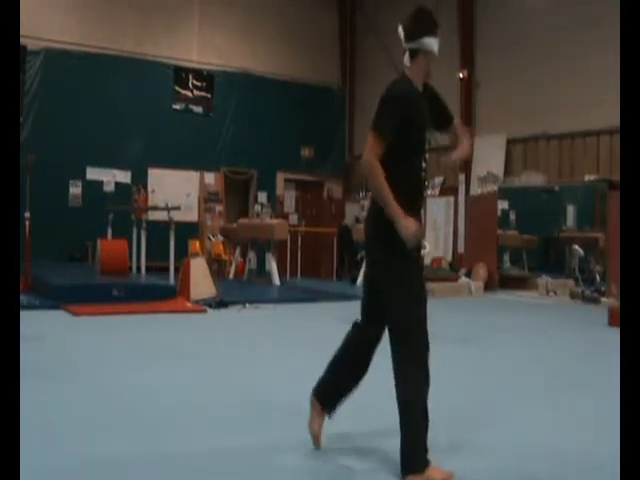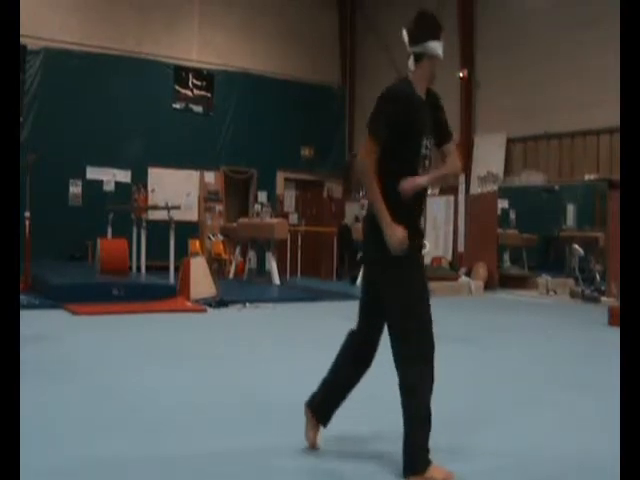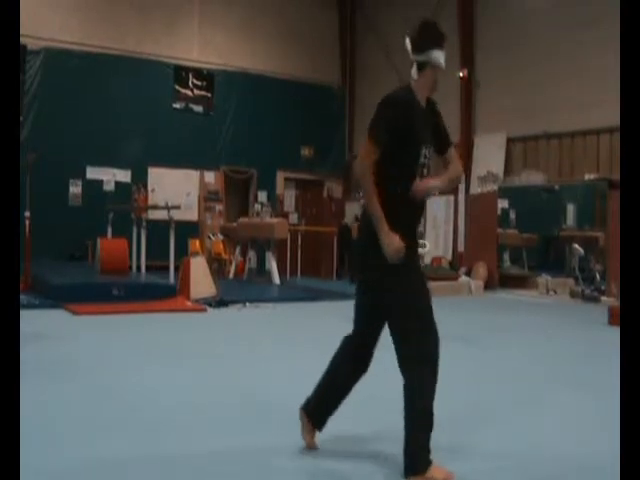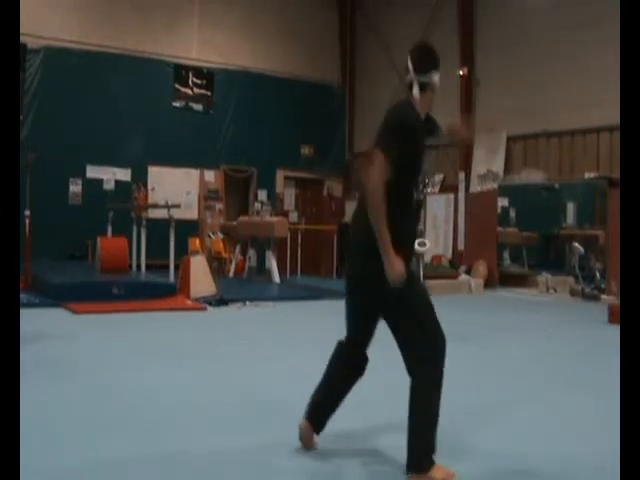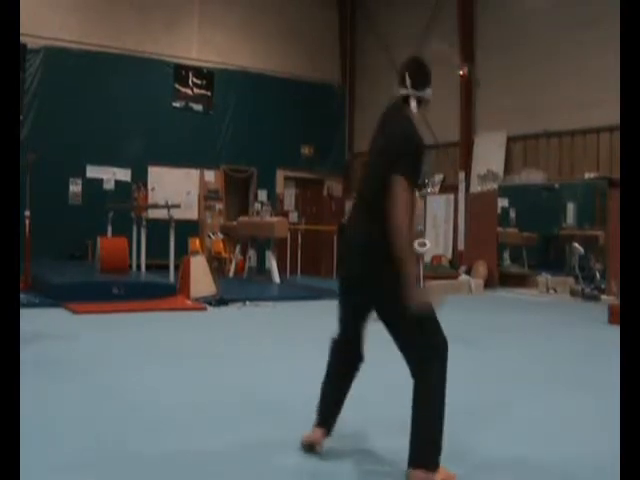
dt=0.1s
person 1, frame 1
left shoulder: (429, 96)
right shoulder: (398, 95)
left elbow: (461, 136)
right elbow: (369, 159)
left wrist: (458, 154)
right wrist: (399, 217)
left hip: (398, 233)
right hip: (394, 233)
left knee: (369, 327)
right knee: (411, 345)
left ankle: (322, 399)
person 1, frame 2
left shoulder: (430, 103)
right shoulder: (396, 97)
left elbow: (453, 161)
right elbow: (364, 163)
left wrist: (424, 179)
right wrist: (387, 224)
left hip: (405, 237)
right hip: (391, 239)
left knee: (367, 333)
right knee: (415, 346)
left ankle: (316, 408)
person 1, frame 3
left shoulder: (427, 109)
right shoulder: (398, 104)
left elbow: (455, 167)
right elbow: (361, 166)
left wrist: (434, 183)
right wrist: (384, 231)
left hip: (390, 239)
right hip: (387, 242)
left knee: (361, 338)
right knee: (421, 349)
left ankle: (311, 417)
person 1, frame 4
left shoulder: (420, 119)
right shoulder: (403, 119)
left elbow: (447, 131)
right elbow: (372, 183)
right wrist: (388, 255)
left hip: (364, 251)
right hip: (379, 255)
left knee: (354, 344)
right knee: (428, 350)
left ankle: (312, 421)
person 1, frame 5
left shoulder: (395, 115)
right shoulder: (409, 139)
right elbow: (399, 211)
right wrist: (411, 281)
left hip: (354, 252)
right hip: (381, 258)
left knee: (348, 345)
right knee: (431, 353)
left ankle: (322, 428)
